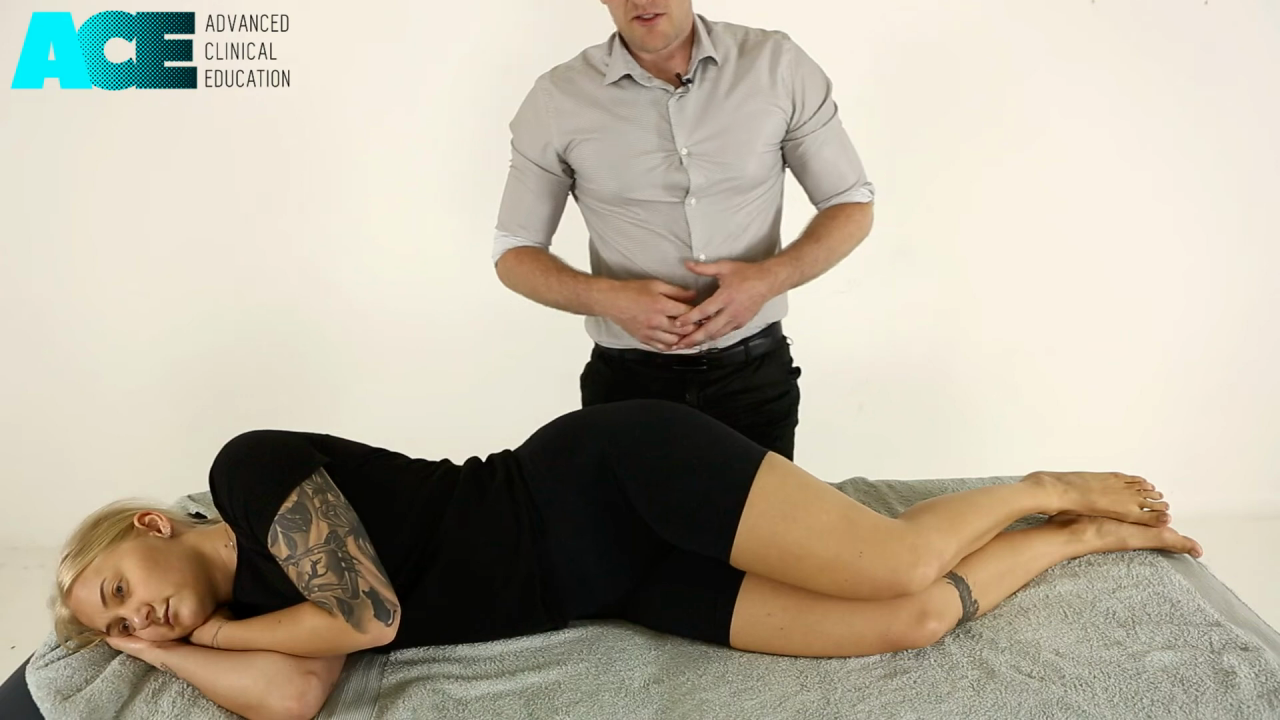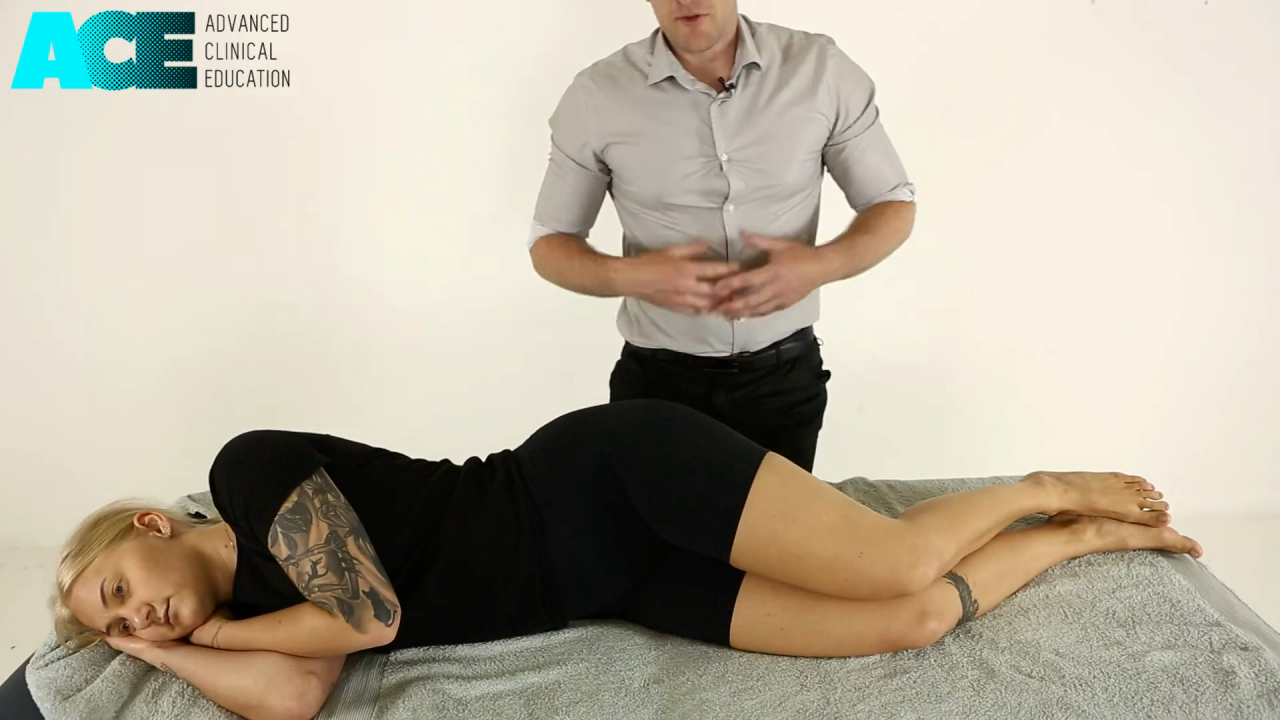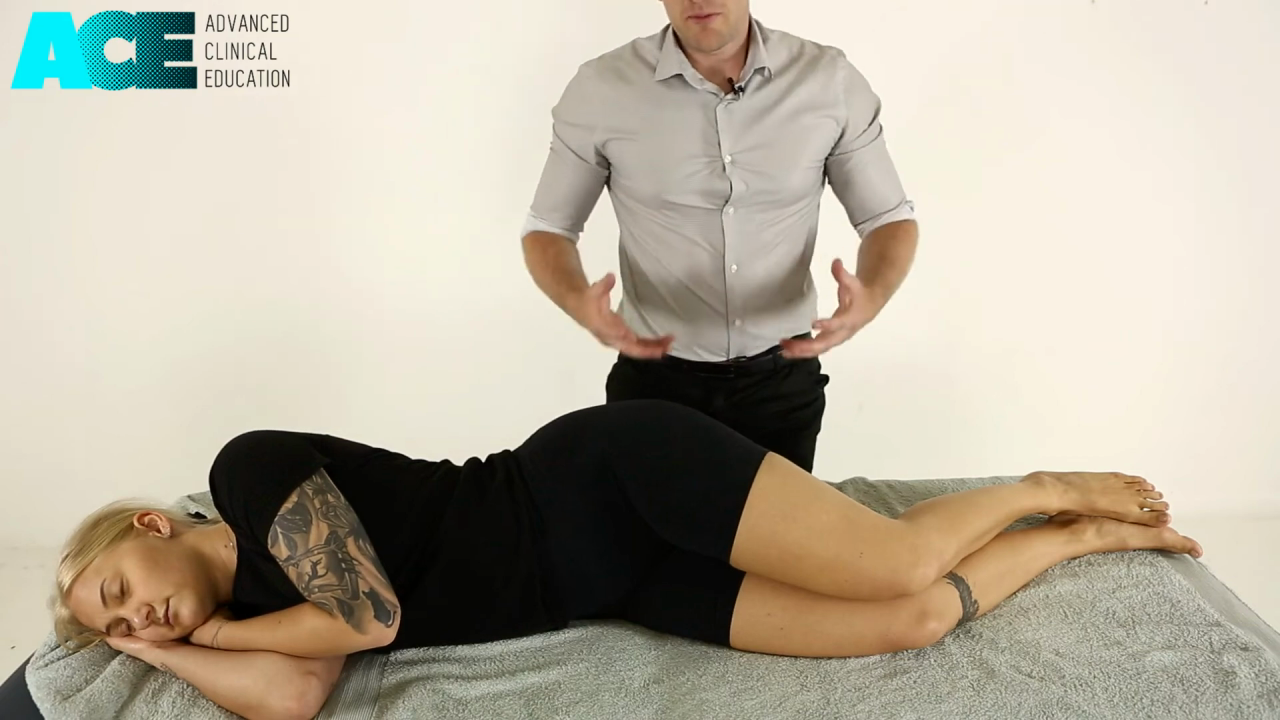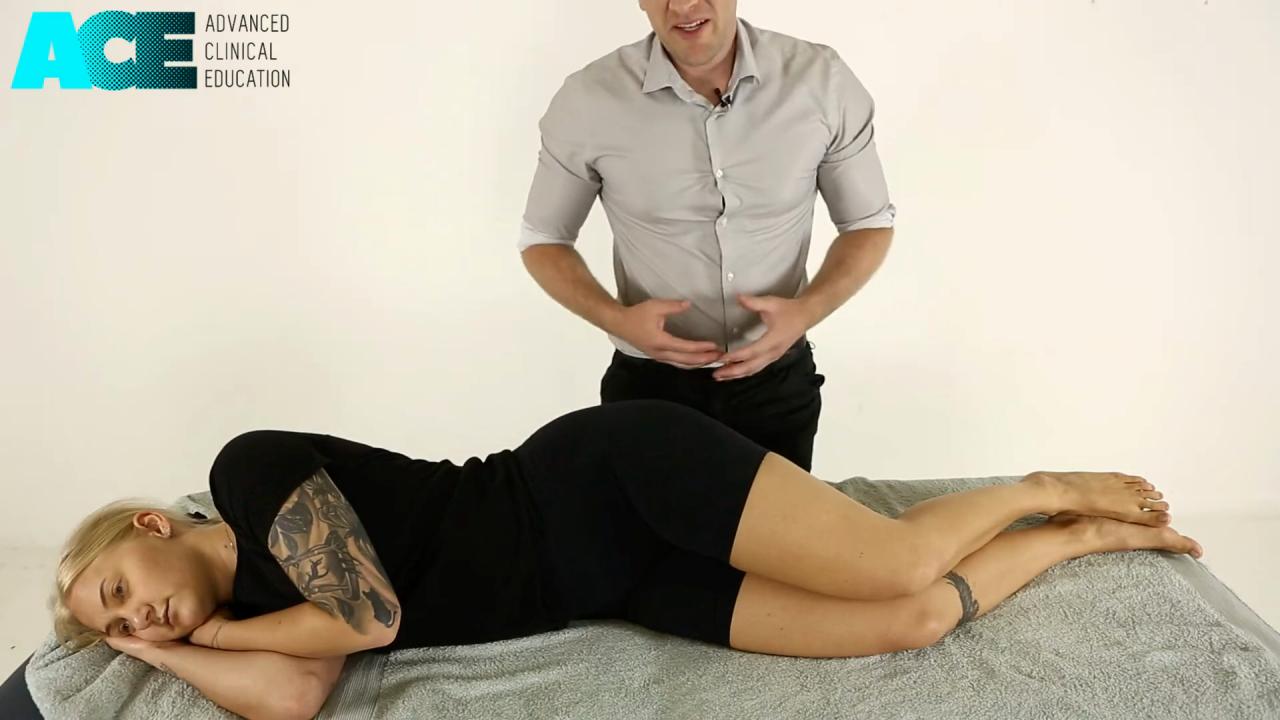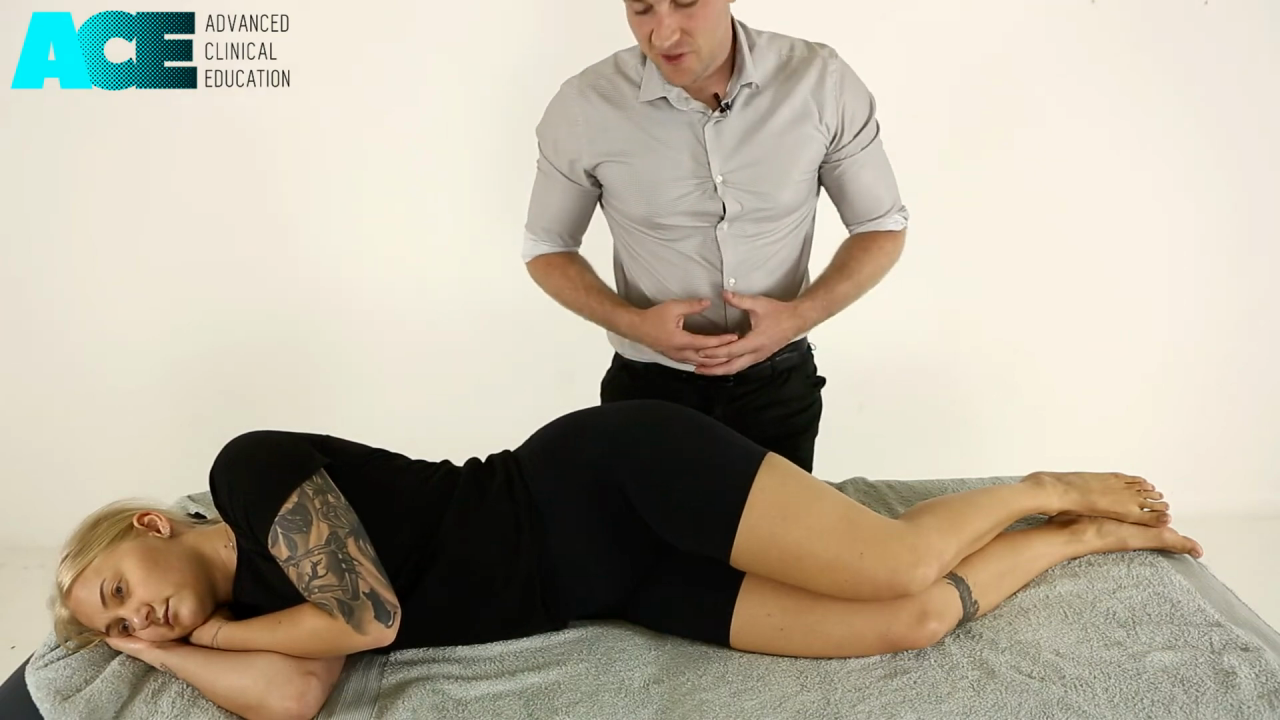
dt=0.3s
person 1, frame 1
left shoulder: (252, 469)
right shoulder: (265, 603)
left elbow: (374, 612)
left wrist: (213, 626)
left hip: (613, 472)
right hip: (623, 586)
left knee: (899, 564)
right knee: (909, 617)
left ankle: (1048, 489)
right ankle: (1086, 536)
person 1, frame 2
left shoulder: (250, 469)
right shoulder: (264, 600)
left elbow: (376, 613)
left wrist: (226, 625)
left hip: (614, 475)
right hip: (622, 587)
left knee: (899, 571)
right knee: (913, 620)
left ankle: (1047, 491)
right ankle: (1083, 539)
person 1, frame 3
left shoulder: (251, 470)
right shoulder: (264, 603)
left elbow: (373, 614)
left wrist: (214, 626)
left hip: (611, 473)
right hip: (621, 586)
left knee: (899, 567)
right knee: (910, 620)
left ankle: (1051, 490)
right ankle: (1085, 537)
person 1, frame 4
left shoulder: (249, 470)
right shoulder: (265, 607)
left elbow: (375, 614)
left wrist: (220, 628)
left hip: (613, 475)
right hip: (622, 588)
left knee: (899, 569)
right knee: (913, 619)
left ankle: (1049, 490)
right ankle: (1082, 539)
person 1, frame 5
left shoulder: (251, 471)
right shoulder: (262, 605)
left elbow: (373, 613)
left wrist: (213, 625)
left hip: (612, 475)
right hip: (622, 590)
left knee: (900, 565)
right knee: (909, 620)
left ankle: (1049, 489)
right ankle: (1083, 537)
person 2, frame 1
left shoulder: (778, 65)
right shoulder: (556, 99)
left elbow: (852, 205)
right elbow: (513, 253)
left wrist: (770, 277)
right wrist: (608, 298)
left hip: (755, 372)
right hip: (627, 379)
person 2, frame 2
left shoulder: (821, 70)
right shoulder: (596, 95)
left elbow: (895, 206)
right elbow: (549, 244)
left wrist: (823, 263)
right wrist: (628, 277)
left hip: (784, 375)
right hip: (657, 379)
person 2, frame 3
left shoulder: (829, 80)
right shoulder: (600, 89)
left elbow: (891, 219)
right elbow: (547, 229)
left wrist: (872, 297)
right wrist: (578, 305)
left hip: (782, 379)
right hip: (654, 379)
person 2, frame 4
left shoulder: (822, 81)
right shoulder: (587, 100)
left elbow: (870, 223)
right elbow: (543, 239)
left wrist: (809, 311)
right wrist: (615, 320)
left hip: (778, 381)
right hip: (649, 383)
person 2, frame 5
left shoulder: (822, 82)
right shoulder: (584, 106)
left elbow: (883, 228)
right elbow: (546, 249)
left wrist: (799, 316)
right wrist: (634, 324)
left hip: (780, 383)
right hip: (649, 387)
